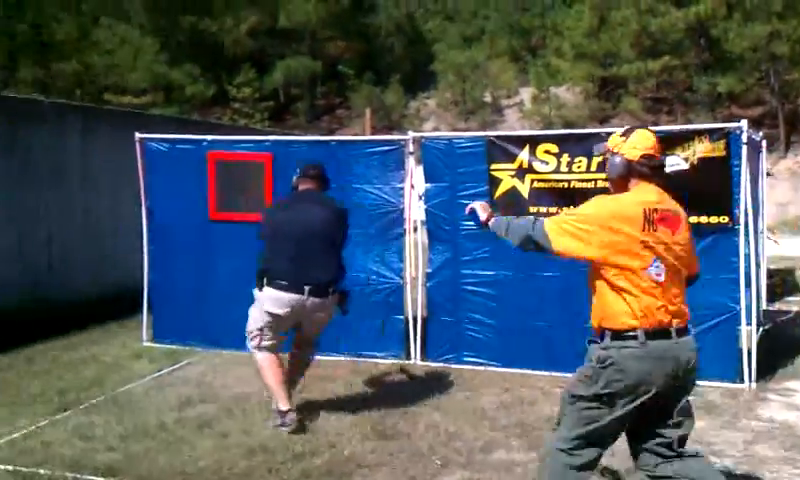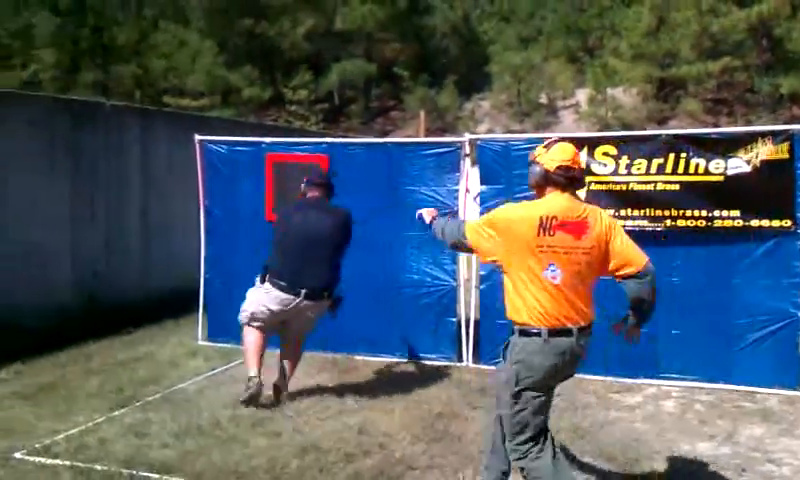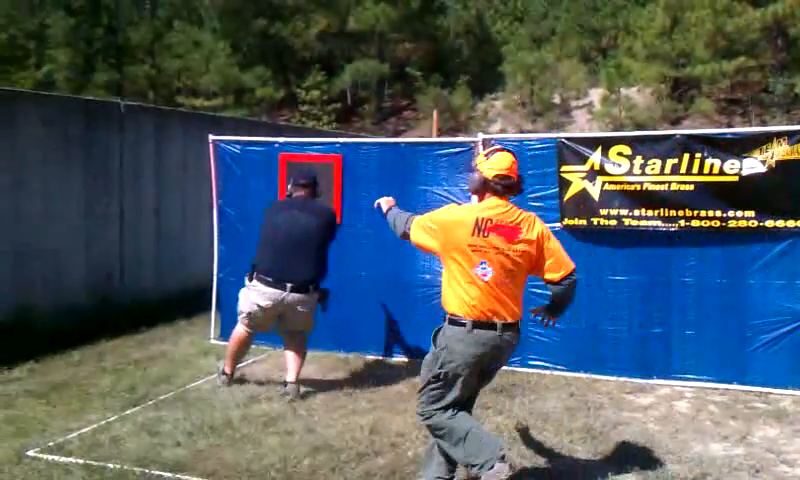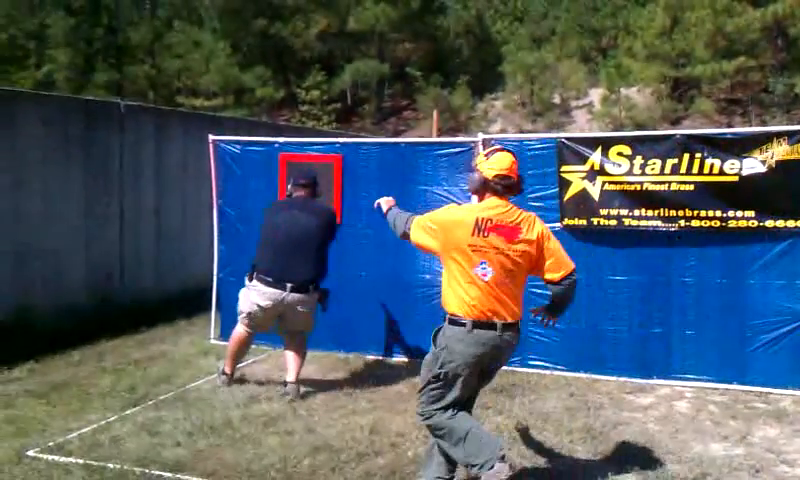
dt=0.2s
person 1, frame 1
left shoulder: (609, 211)
right shoulder: (674, 211)
left elbow: (538, 233)
right elbow: (688, 273)
left wrist: (491, 219)
left hip: (628, 352)
right hip: (679, 347)
left knee: (572, 443)
person 1, frame 2
left shoulder: (516, 216)
right shoulder: (600, 219)
left elbow: (462, 235)
right elbow: (641, 273)
left wrist: (434, 220)
right wrist: (636, 318)
left hip: (535, 343)
right hip: (575, 339)
left knee: (525, 442)
right knee: (510, 412)
person 1, frame 3
left shoulder: (454, 218)
right shoulder: (532, 226)
left elbow: (408, 226)
right elbow: (566, 278)
left wrist: (389, 209)
right wrist: (554, 308)
left hip: (464, 333)
right hip: (506, 336)
left knee: (434, 407)
right knee: (452, 404)
person 1, frame 4
left shoulder: (453, 218)
right shoulder: (533, 226)
left elbow: (408, 226)
right elbow: (566, 277)
left wrist: (389, 209)
right wrist: (554, 308)
left hip: (464, 333)
right hip: (507, 336)
left knee: (434, 407)
right knee: (454, 406)
person 2, frame 1
left shoulder: (276, 211)
right shoulder: (338, 212)
left hip: (278, 293)
right hip: (322, 296)
left knee: (263, 348)
right knee: (305, 339)
left ankle: (285, 411)
right ankle: (284, 397)
person 2, frame 2
left shoulder: (287, 213)
right shoulder: (342, 218)
left hip: (277, 290)
right hip: (315, 299)
left knee: (252, 323)
right knee: (293, 338)
left ankle: (253, 379)
right ankle: (281, 387)
person 2, frame 3
left shoulder: (273, 210)
right shoulder: (326, 215)
left hip: (264, 287)
right hip: (302, 293)
left knee: (245, 327)
right knee: (296, 335)
left ankle: (226, 373)
right ankle: (291, 382)
person 2, frame 4
left shoulder: (273, 210)
right shoulder: (326, 214)
left hip: (264, 287)
right hip: (302, 293)
left knee: (245, 327)
right knee: (296, 335)
left ankle: (226, 373)
right ankle: (292, 382)
